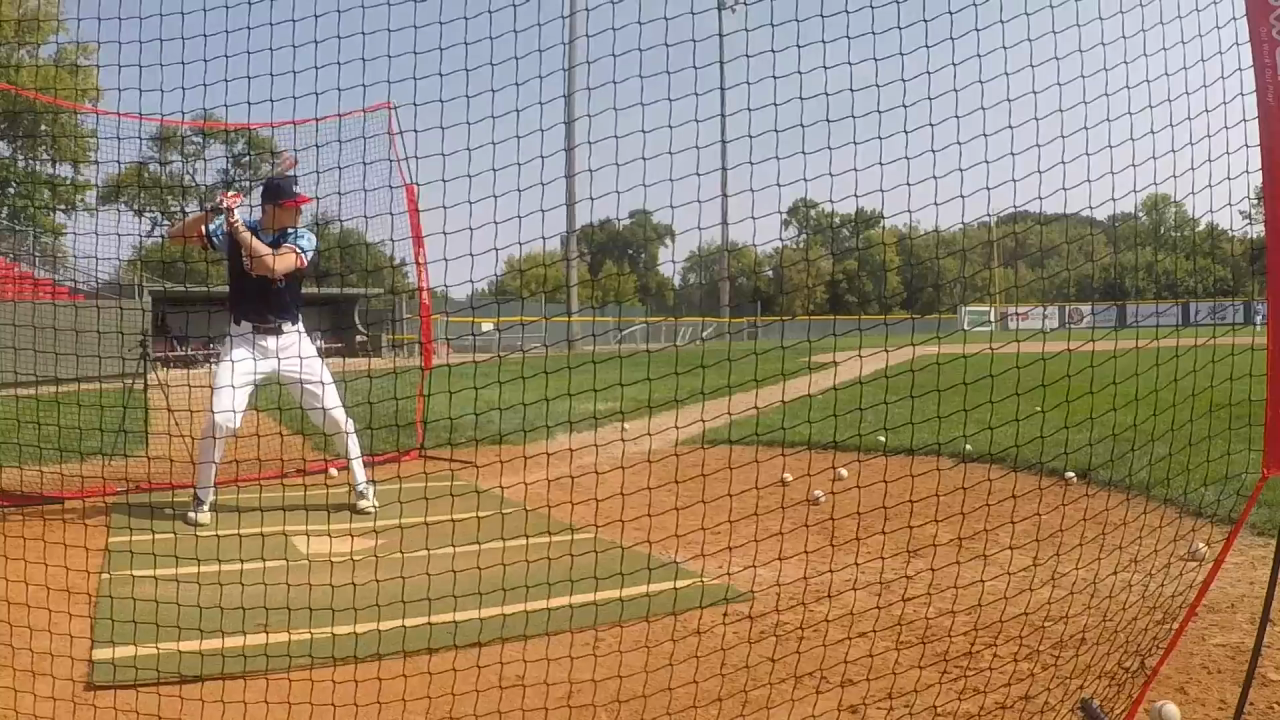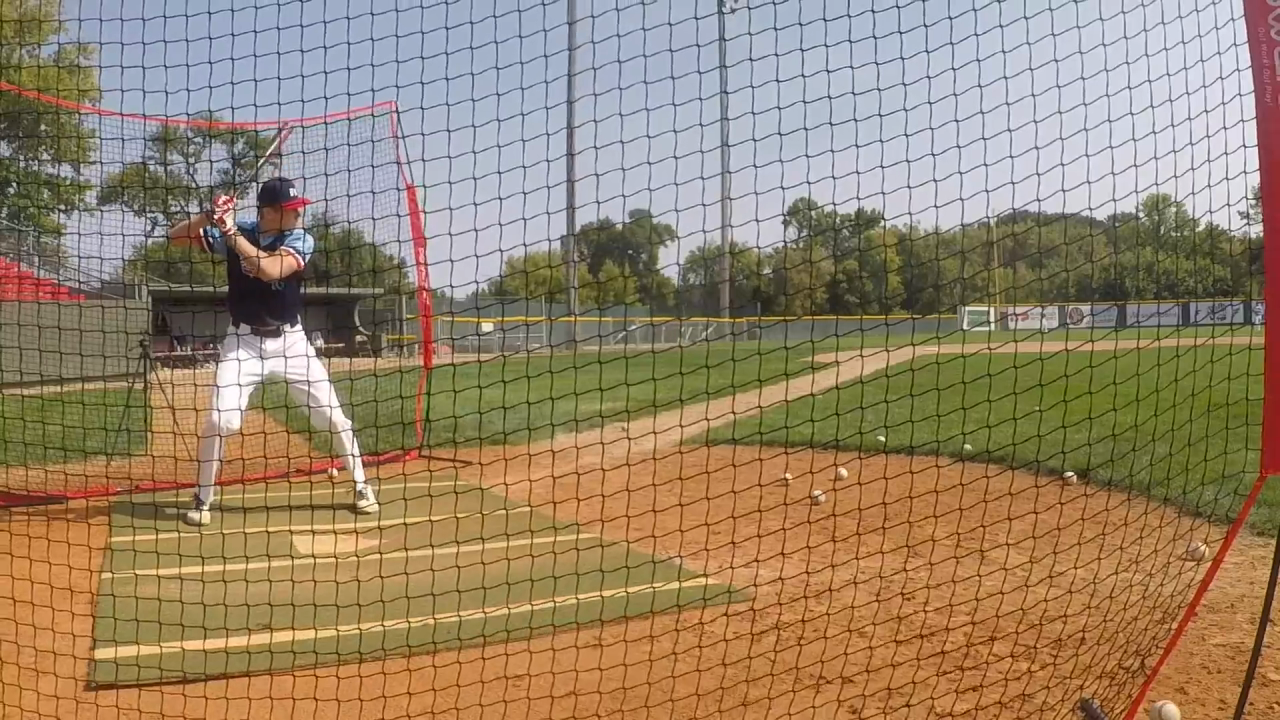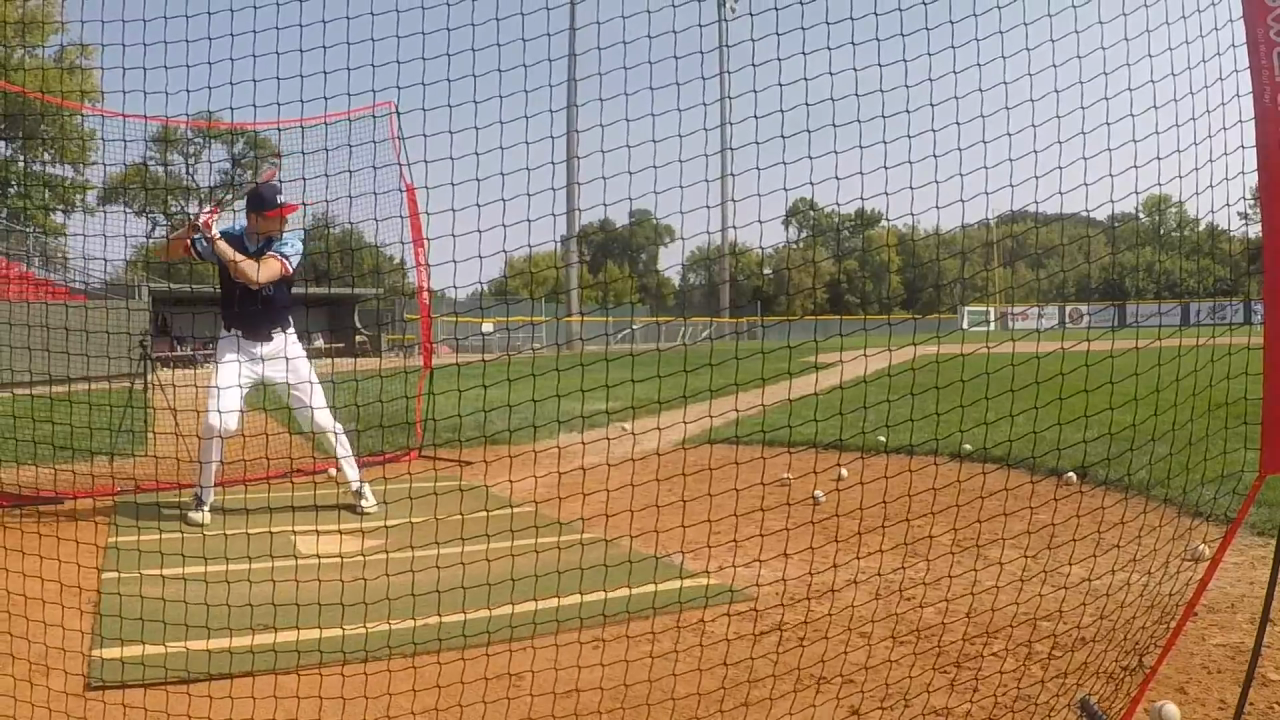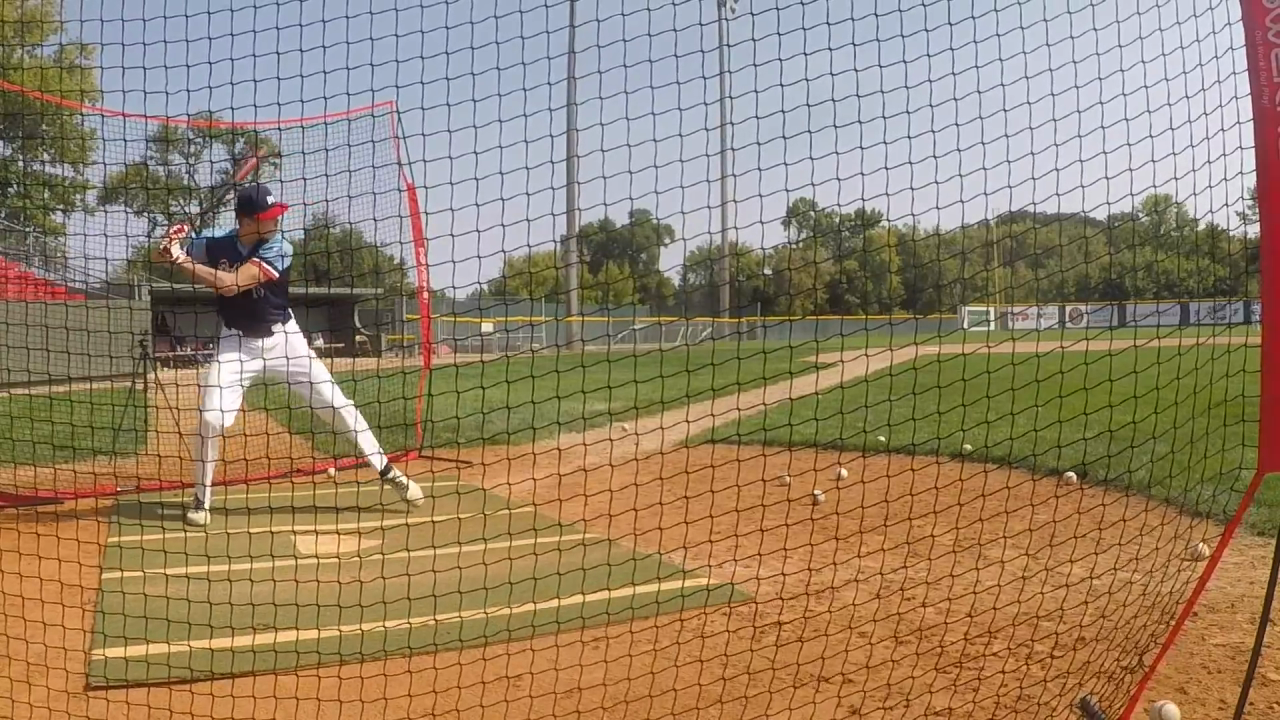
dt=0.4s
person 1, frame 1
left shoulder: (303, 238)
right shoulder: (234, 231)
left elbow: (274, 266)
right elbow: (176, 235)
left wrist: (237, 228)
right wrist: (213, 213)
left hip: (291, 338)
right hip: (244, 339)
left knee: (335, 413)
right knee: (221, 420)
left ankle: (362, 486)
right ankle: (203, 498)
person 1, frame 2
left shoulder: (301, 240)
right shoulder: (236, 232)
left elbow: (271, 270)
right elbow: (175, 238)
left wrist: (231, 233)
right wrist: (209, 216)
left hip: (290, 339)
right hip: (244, 341)
left knee: (332, 414)
right knee: (220, 420)
left ankle: (361, 486)
right ankle: (203, 498)
person 1, frame 3
left shoulder: (290, 243)
right shoulder: (228, 237)
left elbow: (256, 276)
right elbow: (166, 250)
left wrist: (215, 239)
right wrist: (195, 227)
left hip: (282, 342)
right hip: (236, 345)
left knee: (321, 420)
right knee: (217, 422)
left ankle: (357, 485)
right ankle: (203, 498)
person 1, frame 4
left shoulder: (279, 247)
right shoulder: (216, 243)
left elbow: (231, 283)
right elbow: (162, 256)
left wrist: (182, 260)
right wrist: (172, 243)
left hip: (283, 337)
right hip: (237, 342)
left knee: (336, 404)
right knee: (212, 420)
left ankle: (386, 470)
right ankle: (201, 499)
